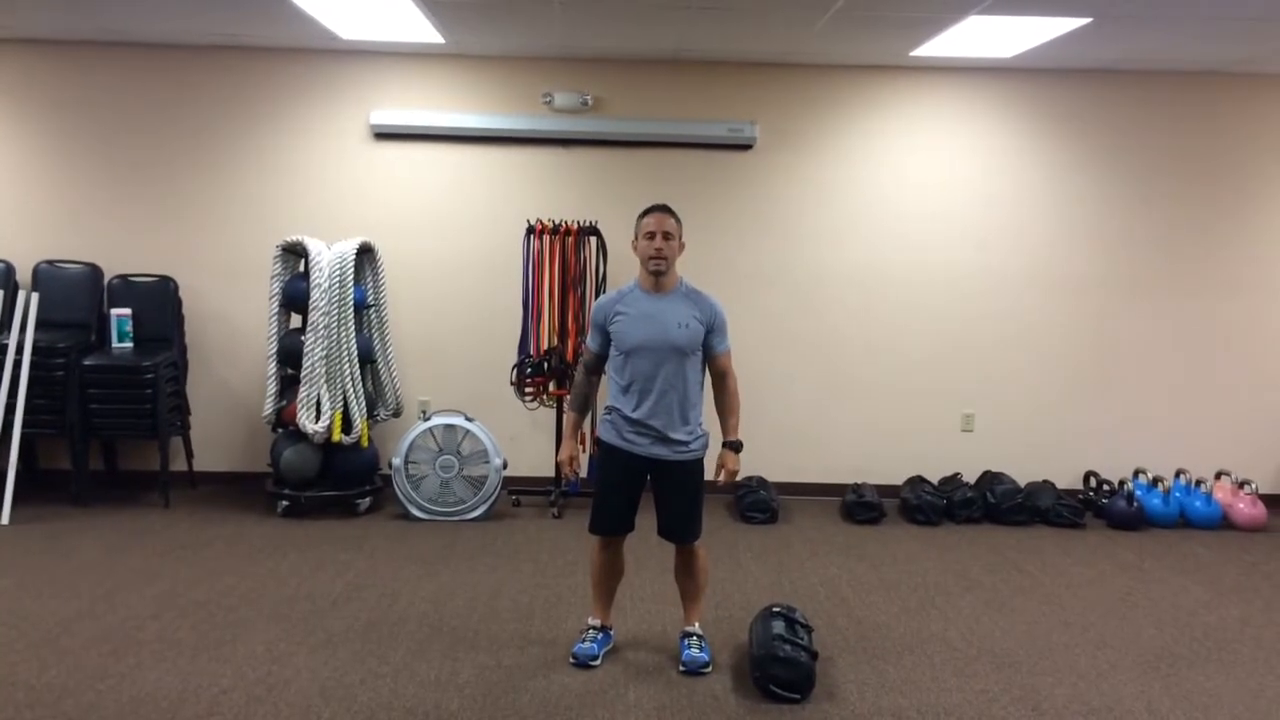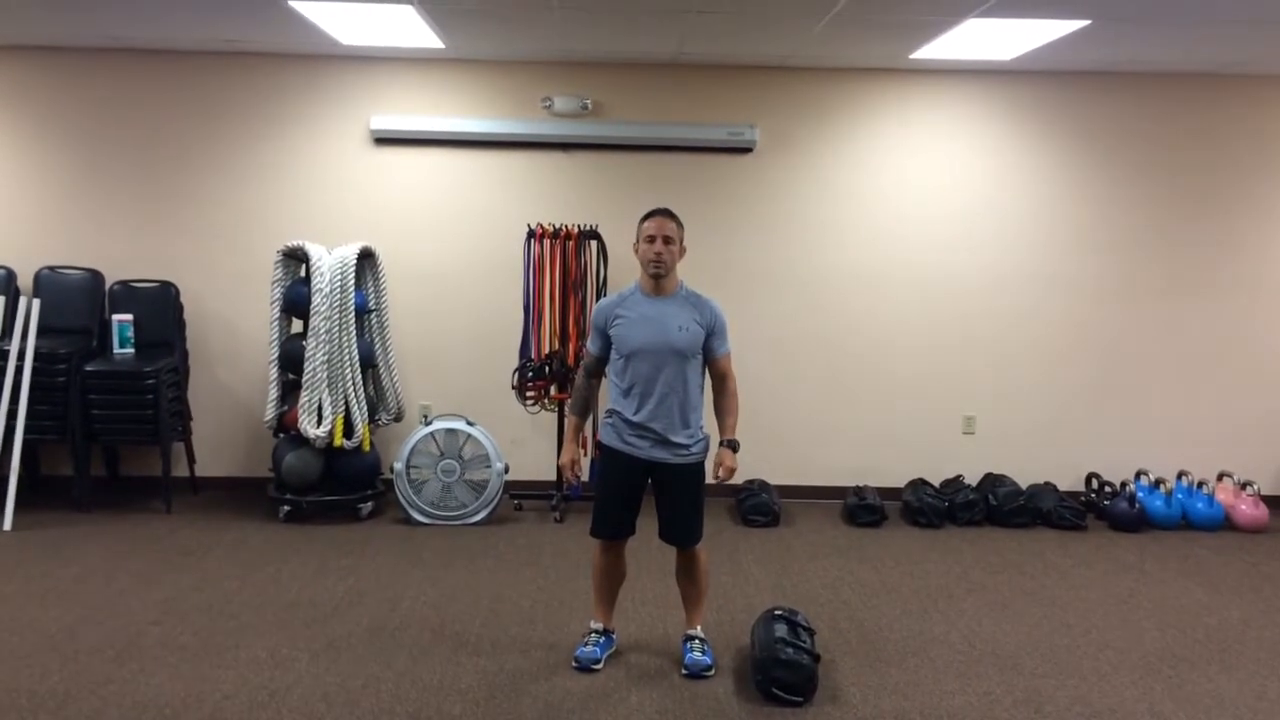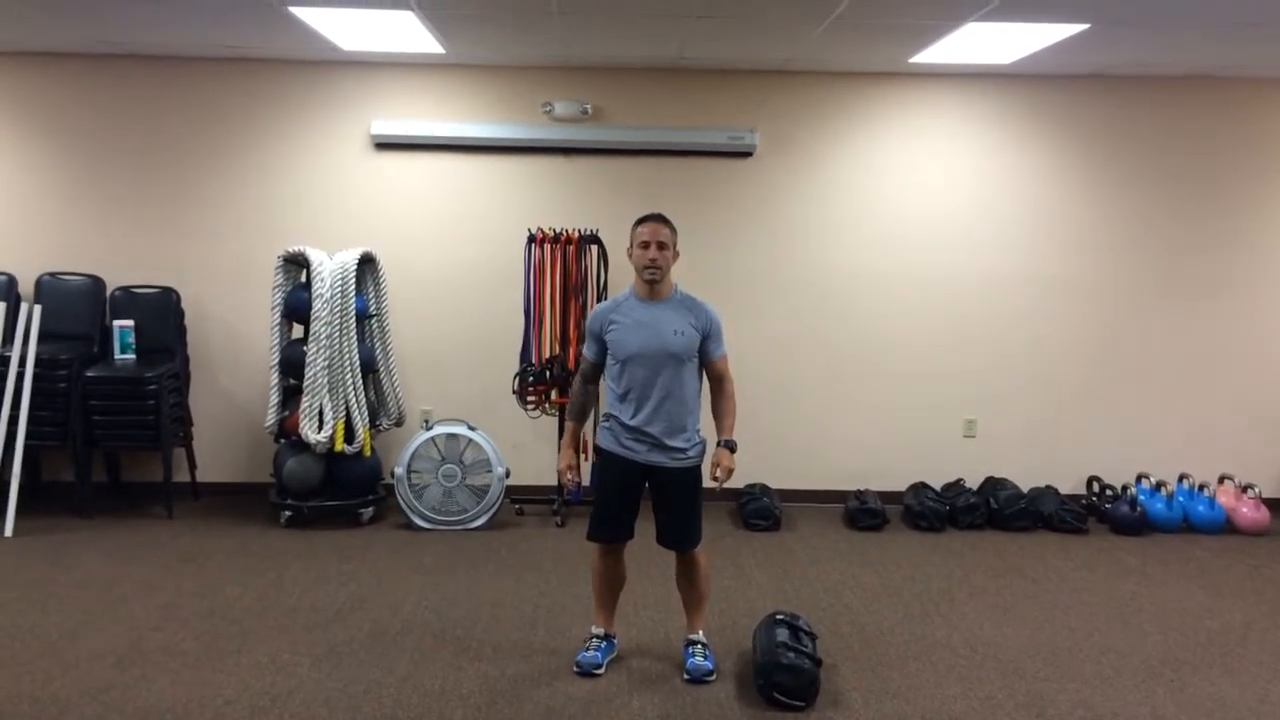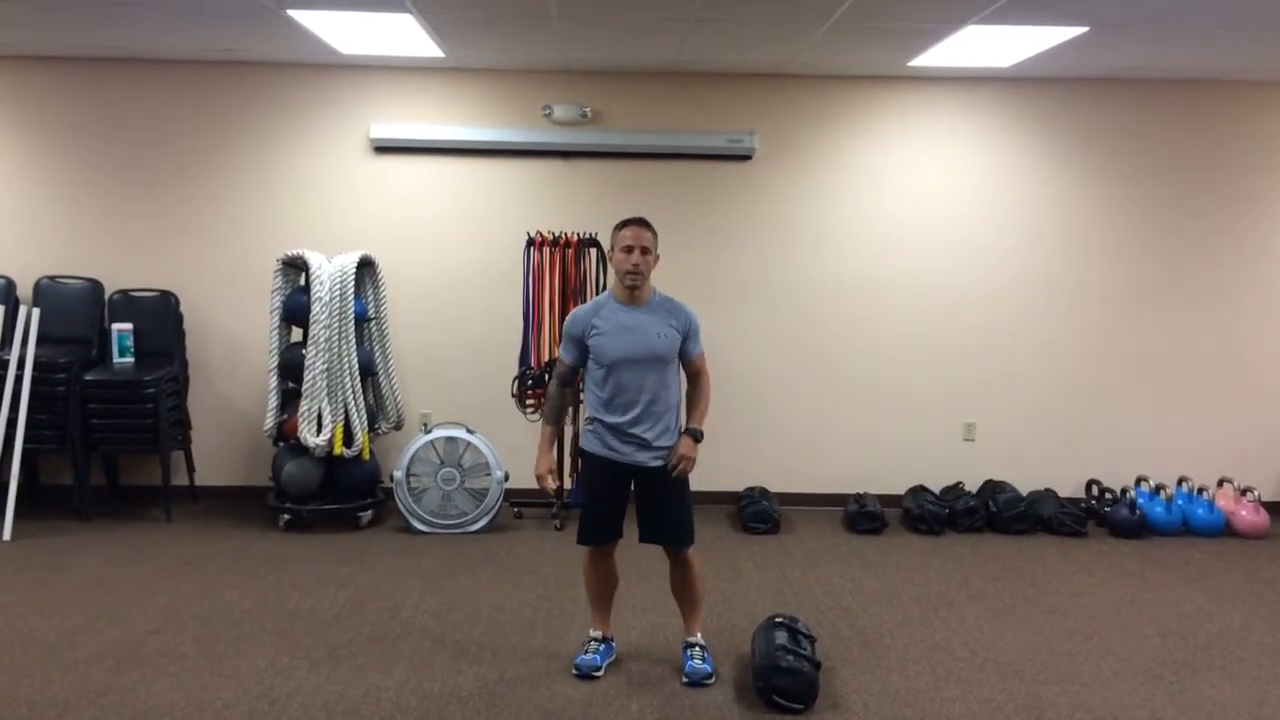
dt=0.5s
person 1, frame 1
left shoulder: (705, 309)
right shoulder: (609, 307)
left elbow: (723, 378)
right elbow: (588, 373)
left wrist: (731, 443)
right wrist: (570, 435)
left hip: (682, 448)
right hip: (619, 443)
left knee: (687, 542)
right knee: (607, 536)
left ankle: (692, 630)
right ankle: (599, 626)
person 1, frame 2
left shoulder: (705, 313)
right shoulder: (610, 310)
left elbow: (723, 380)
right elbow: (588, 376)
left wrist: (728, 443)
right wrist: (571, 438)
left hip: (683, 451)
right hip: (620, 446)
left knee: (688, 545)
right knee: (610, 540)
left ankle: (694, 633)
right ankle: (601, 629)
person 1, frame 3
left shoulder: (700, 316)
right shoulder: (604, 316)
left elbow: (720, 382)
right elbow: (585, 381)
left wrist: (725, 443)
right wrist: (568, 442)
left hip: (680, 455)
right hip: (617, 450)
left knee: (687, 550)
right knee: (609, 545)
left ankle: (696, 637)
right ankle: (603, 634)
person 1, frame 4
left shoulder: (679, 317)
right shoulder: (584, 320)
left elbow: (699, 377)
right elbow: (561, 384)
left wrist: (691, 433)
right wrist: (546, 448)
left hip: (664, 454)
right hip: (603, 453)
left knee: (680, 551)
right knee: (599, 547)
left ankle: (694, 640)
right ankle: (601, 637)
